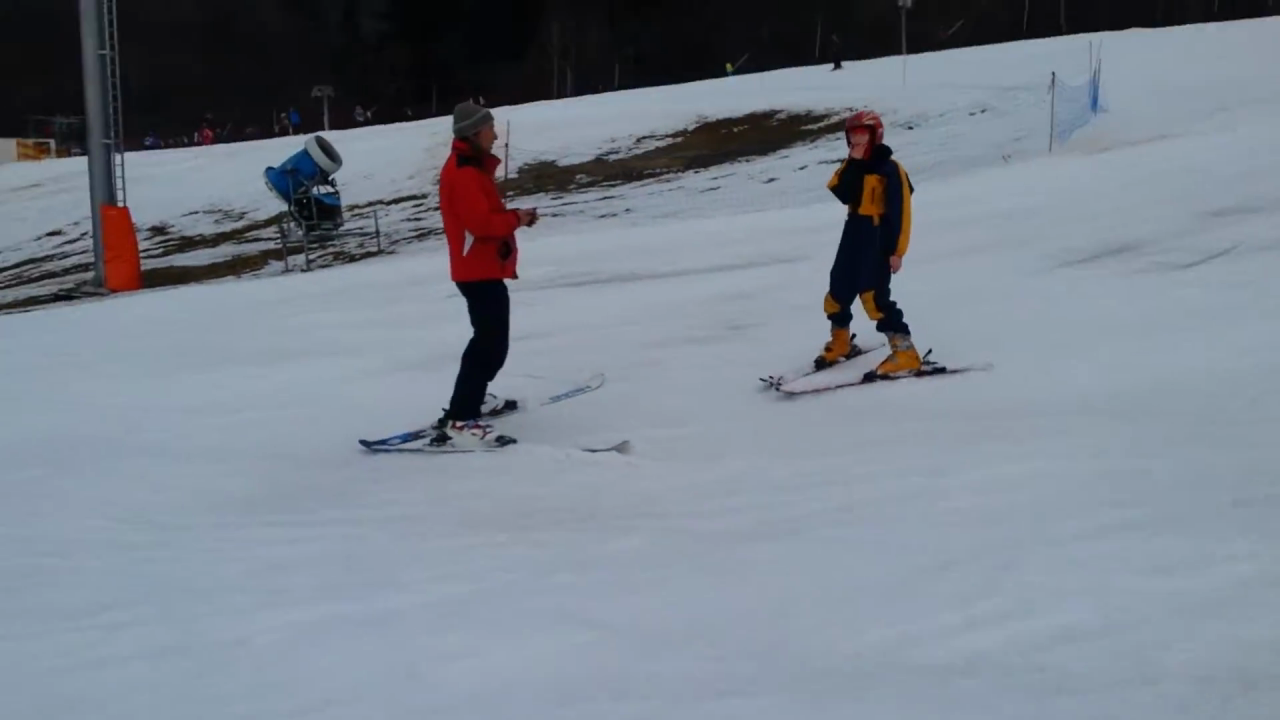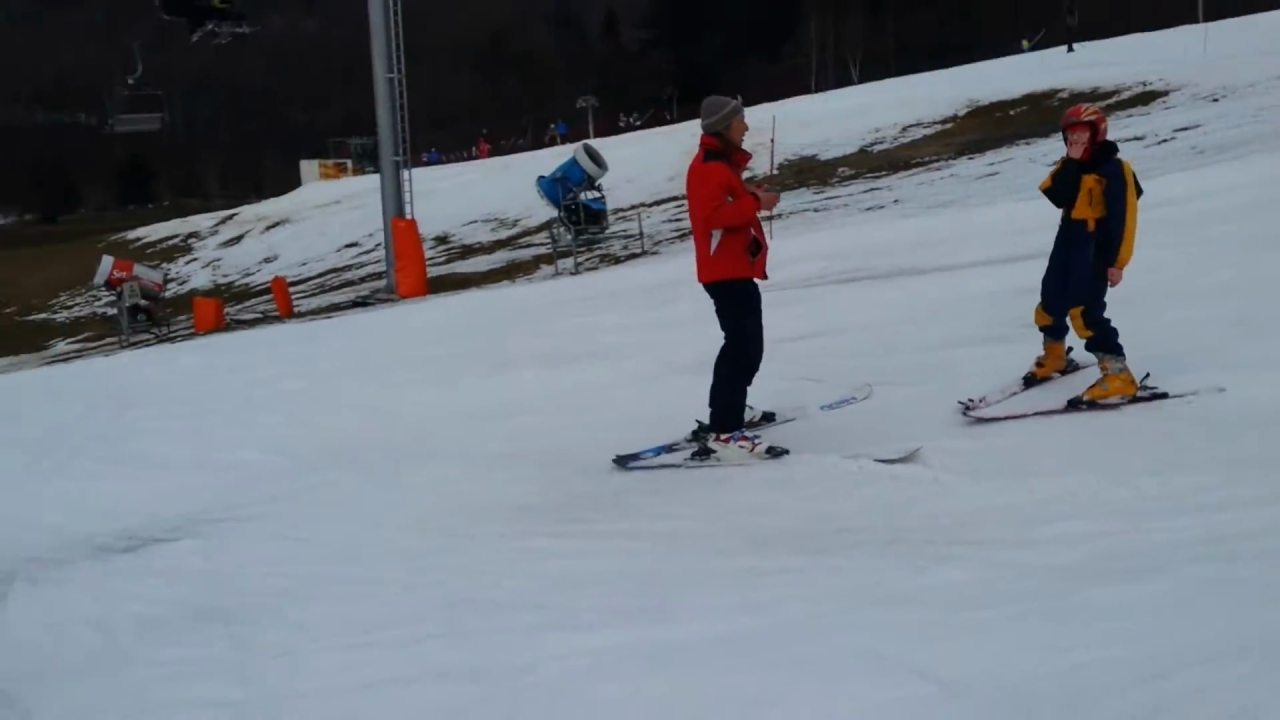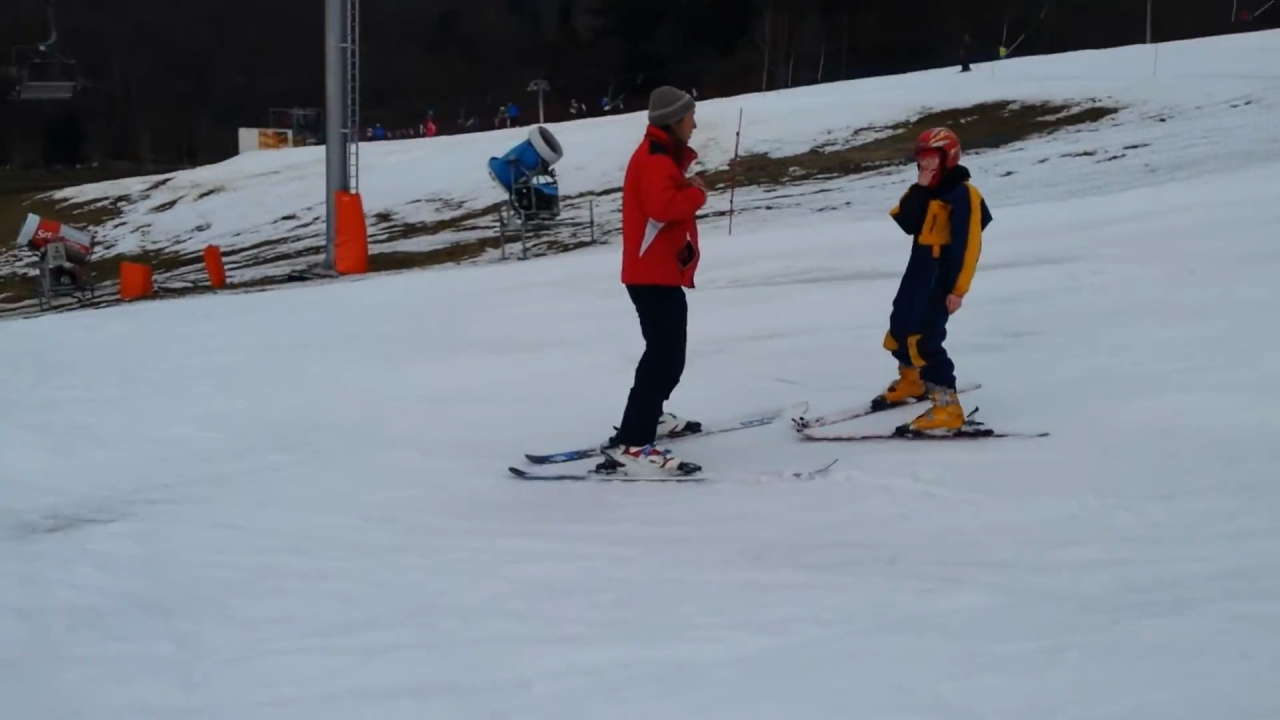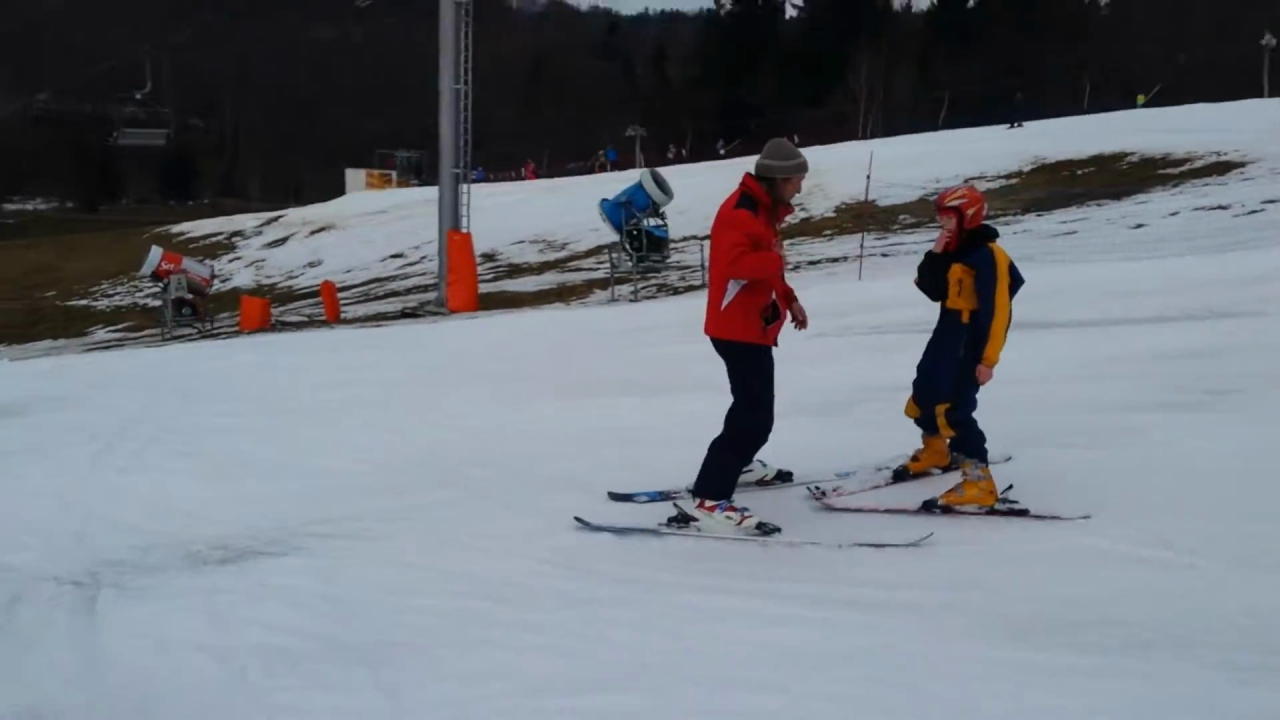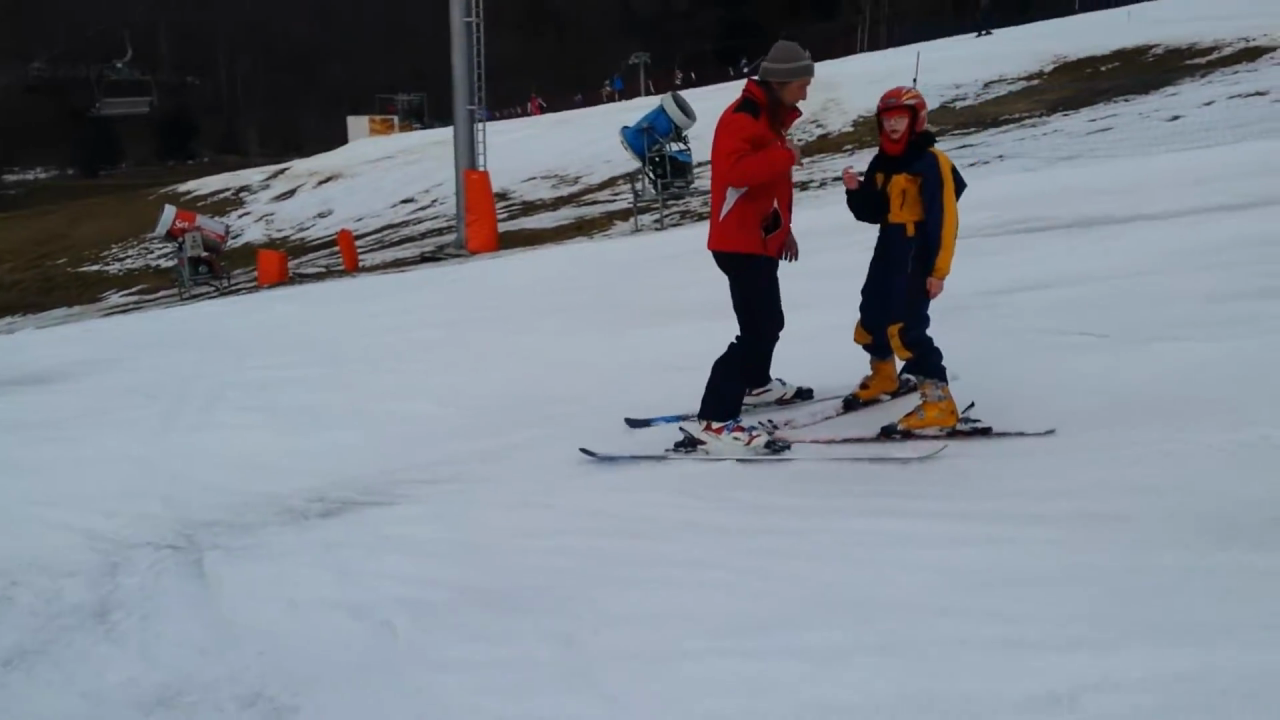
dt=0.7s
person 1, frame 1
left shoulder: (469, 166)
right shoulder: (465, 171)
right elbow: (480, 223)
left wrist: (515, 215)
right wrist: (516, 219)
left hip: (482, 267)
right hip: (479, 270)
left knee: (487, 338)
right knee: (492, 345)
left ankle: (473, 399)
right ankle: (460, 420)
person 1, frame 2
left shoulder: (720, 161)
right shoulder: (710, 165)
right elbow: (712, 214)
left wrist: (751, 195)
right wrist: (755, 203)
left hip: (732, 267)
right hip: (727, 270)
left knee: (740, 344)
right knee: (746, 349)
left ankle: (726, 411)
right ankle: (723, 432)
person 1, frame 3
left shoulder: (660, 155)
right shoulder: (655, 157)
right elbow: (664, 206)
left wrist: (690, 191)
right wrist: (697, 194)
left hip: (657, 271)
right hip: (656, 274)
left knee: (663, 351)
right knee: (668, 358)
left ankle: (649, 416)
right ankle: (631, 443)
person 1, frame 4
left shoulder: (760, 208)
right shoulder: (742, 210)
right elbow: (734, 263)
left wrist: (789, 298)
right wrist: (776, 260)
left hip: (748, 326)
right hip: (740, 329)
left knee: (751, 402)
right knee: (756, 417)
left ankle: (739, 463)
right ankle: (708, 497)
person 1, frame 5
left shoulder: (767, 118)
right shoulder: (742, 117)
right elbow: (737, 169)
left wrist: (783, 229)
right wrist: (785, 155)
left hip: (760, 240)
right hip: (741, 241)
left knee: (768, 322)
right knee: (759, 331)
left ankle: (754, 384)
person 2, frame 1
left shoulder: (889, 169)
right shoulder: (852, 165)
left elbow: (900, 212)
right elbow: (842, 193)
left wrist: (897, 250)
right wrist: (853, 164)
left hip: (878, 237)
right hip: (852, 233)
left knee: (873, 295)
right knee: (838, 291)
left ankle: (905, 352)
right ankle: (840, 342)
person 2, frame 2
left shoulder: (1114, 168)
right shoulder: (1070, 164)
left elbow: (1124, 217)
right elbow: (1058, 197)
left wrist: (1118, 261)
right wrist: (1070, 164)
left hip: (1095, 244)
right hip: (1068, 238)
left knee: (1084, 310)
right knee: (1050, 301)
left ankle: (1118, 375)
right ankle: (1054, 356)
person 2, frame 3
left shoulder: (962, 193)
right shoulder: (925, 189)
left elbow: (968, 244)
right elbow: (909, 225)
left wrist: (958, 288)
right wrist: (918, 190)
left hip: (943, 271)
right hip: (919, 265)
left knee: (923, 338)
right knee: (899, 328)
left ankle: (947, 406)
right ankle: (912, 381)
person 2, frame 4
left shoulder: (988, 256)
right shoulder: (953, 249)
left elbow: (996, 311)
right elbow: (933, 291)
left wrist: (988, 357)
right wrist: (935, 256)
left hip: (971, 338)
right hip: (947, 332)
left knee: (952, 407)
right knee: (923, 394)
left ankle: (979, 482)
right ankle: (936, 451)
person 2, frame 5
left shoulder: (931, 162)
right shoulder: (881, 163)
left elbow: (944, 220)
right elbow: (873, 213)
left wrist: (939, 269)
right wrist: (854, 191)
left hip: (918, 251)
right hip: (888, 248)
left knee: (904, 326)
right knee: (871, 316)
left ankle: (939, 403)
right ankle: (884, 376)
